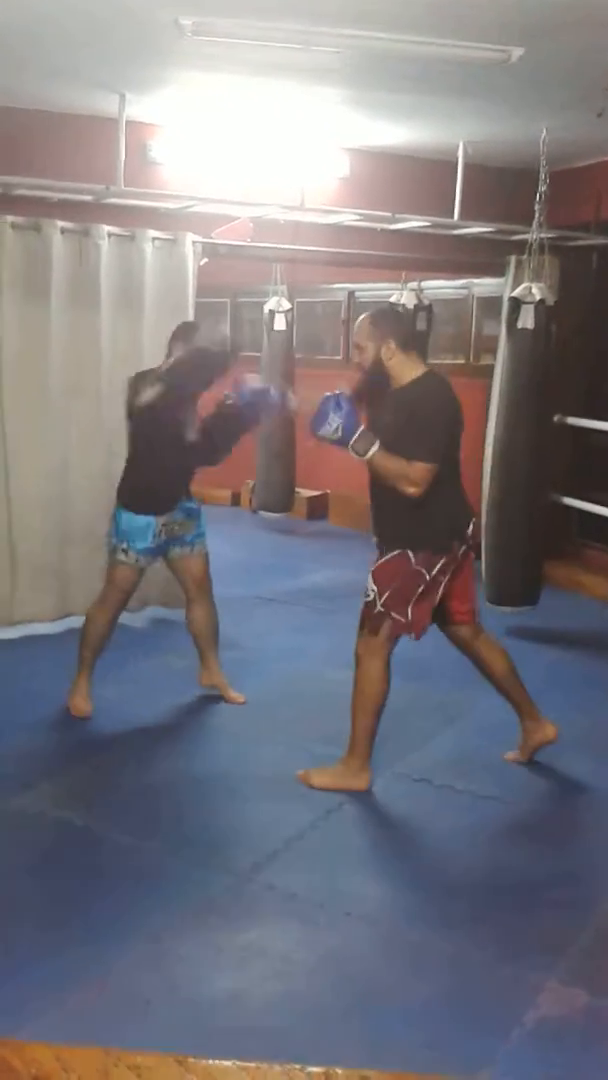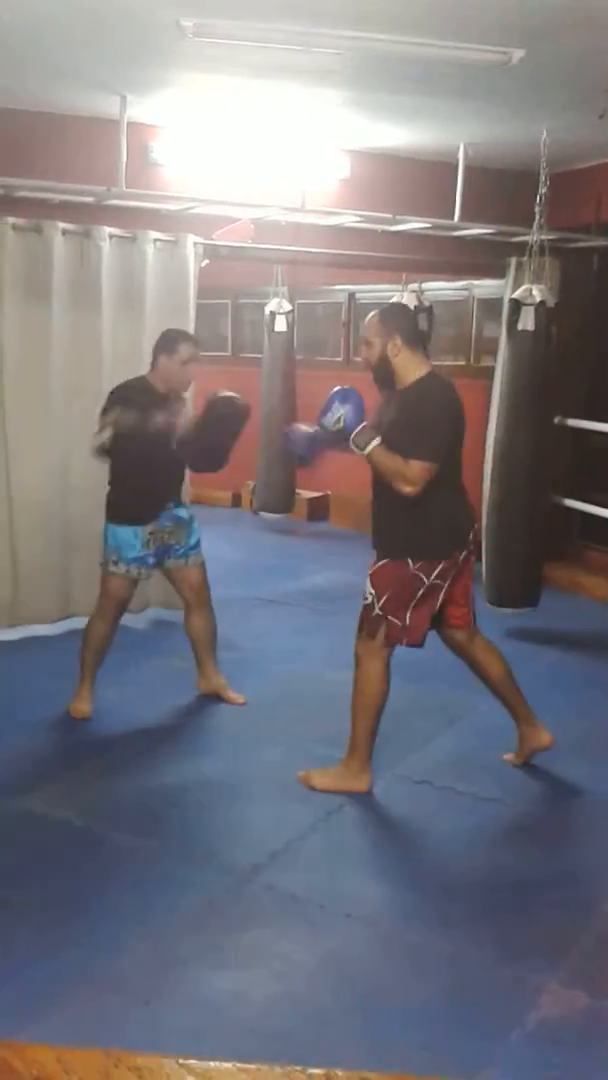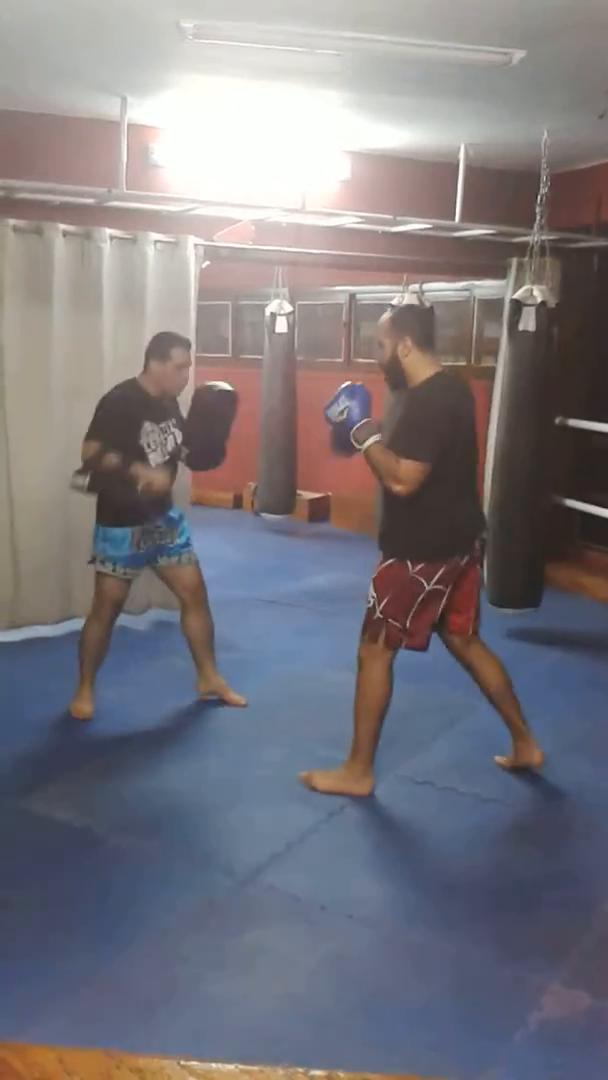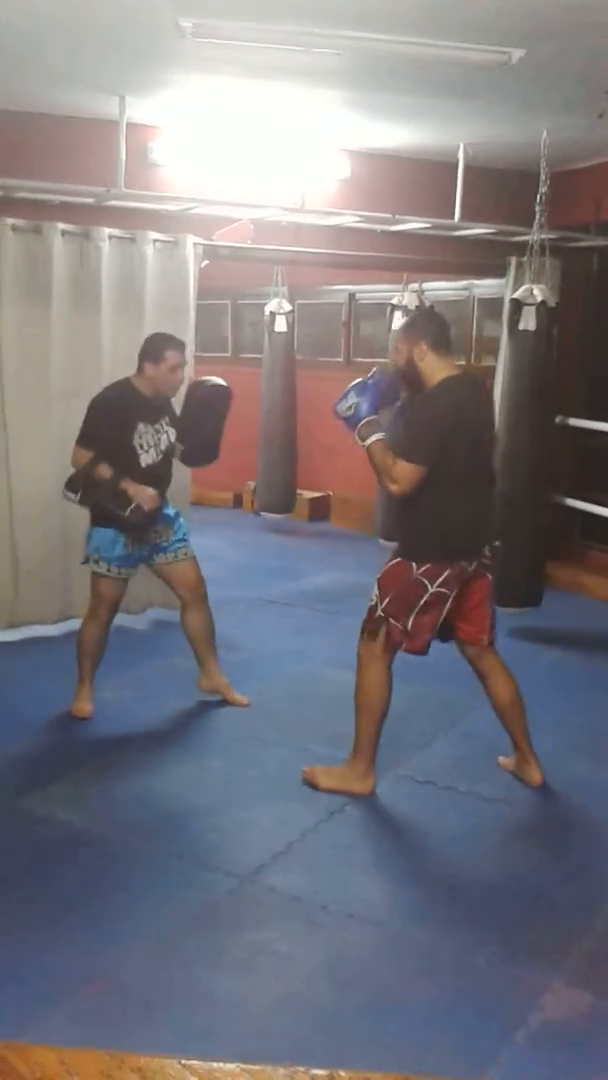
dt=0.1s
person 1, frame 1
left shoulder: (428, 400)
right shoulder: (391, 388)
left elbow: (413, 482)
right elbow: (371, 414)
left wrist: (358, 439)
left hip: (422, 545)
right hip: (442, 537)
left knee: (372, 646)
right knee: (466, 632)
left ankle: (355, 767)
right ankle: (534, 723)
person 1, frame 2
left shoulder: (425, 401)
right shoulder: (418, 391)
left elbow: (410, 480)
right elbow: (405, 452)
left wrist: (362, 435)
right wrist: (353, 434)
left hip: (419, 547)
right hip: (446, 537)
left knee: (371, 648)
right knee: (464, 636)
left ankle: (355, 769)
right ankle: (530, 730)
person 1, frame 3
left shoulder: (431, 402)
right shoulder: (447, 388)
left elbow: (402, 480)
left wrist: (361, 429)
right wrist: (363, 428)
left hip: (425, 550)
right hip: (454, 541)
left knee: (374, 651)
right knee: (464, 642)
left ankle: (357, 772)
right ankle: (524, 743)
person 1, frame 4
left shoulder: (433, 407)
right shoulder: (473, 390)
left elbow: (398, 481)
left wrist: (366, 425)
right wrist: (398, 406)
left hip: (432, 553)
right hip: (475, 546)
left knee: (374, 649)
right knee: (481, 652)
left ankle: (359, 770)
right ankle: (527, 761)
person 2, frame 1
left shoulder: (184, 393)
right shoulder: (148, 383)
left elbow: (202, 447)
right elbow: (148, 399)
left wrist: (226, 417)
left hip: (181, 506)
right hip: (141, 510)
left knee: (200, 589)
right knee: (115, 596)
left ankle: (211, 672)
right ankle: (81, 681)
person 2, frame 2
left shoulder: (175, 400)
right shoulder: (129, 395)
right elbow: (108, 433)
right wrist: (166, 421)
left hip: (173, 515)
right hip: (131, 520)
left knee: (199, 596)
right knee: (111, 607)
left ankle: (209, 676)
right ankle: (84, 689)
person 2, frame 3
left shoulder: (169, 404)
right shoulder: (120, 401)
right elbow: (91, 453)
right wrist: (140, 472)
left hip: (164, 517)
right hip: (122, 521)
left knee: (195, 596)
right knee: (107, 608)
left ankle: (209, 677)
right ankle: (85, 690)
person 2, frame 4
left shoulder: (162, 402)
right shoulder: (111, 403)
left elbow: (174, 449)
right elbow: (82, 458)
right wrist: (129, 487)
left hip: (161, 515)
right hip: (116, 522)
left knee: (194, 592)
right knee: (103, 608)
left ankle: (211, 675)
right ankle: (84, 689)
